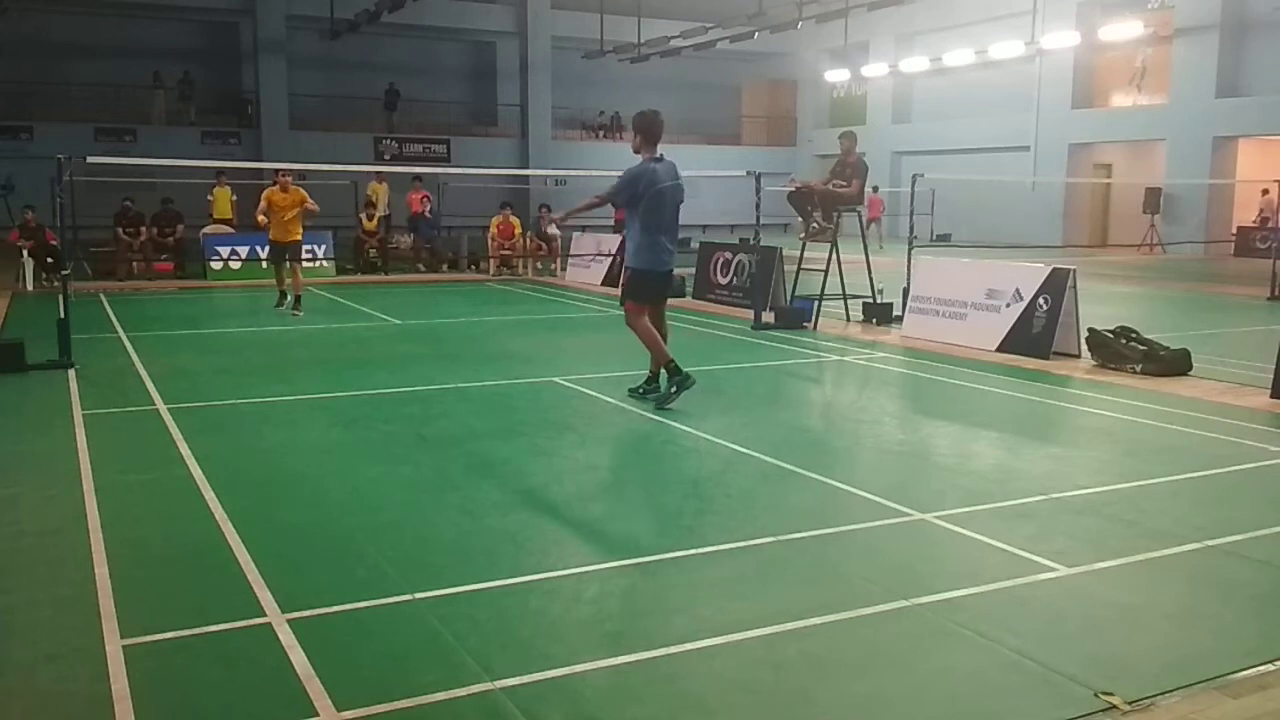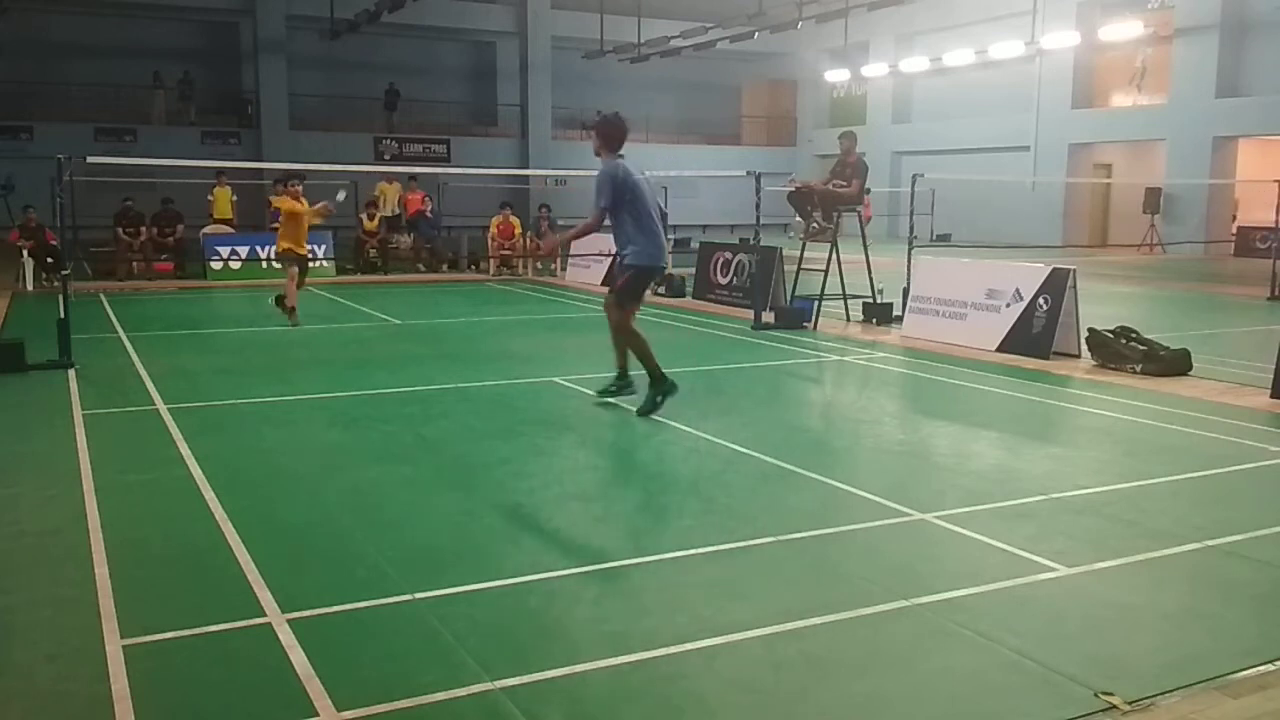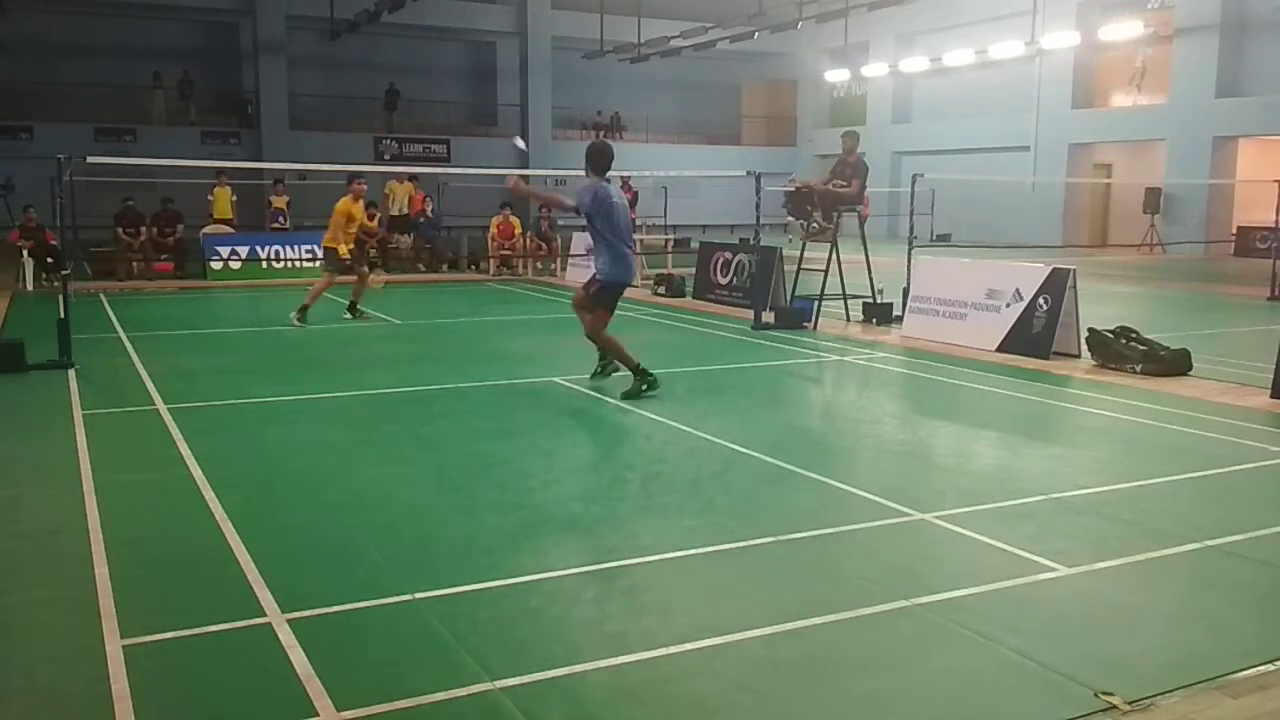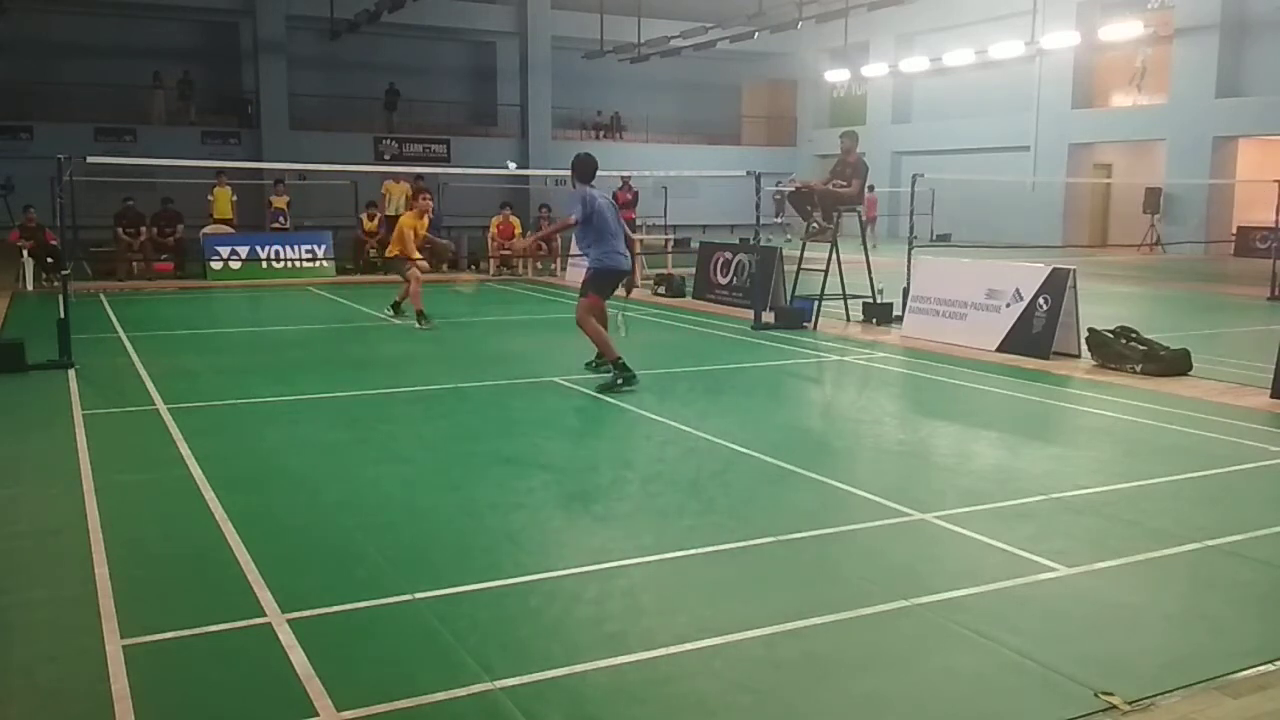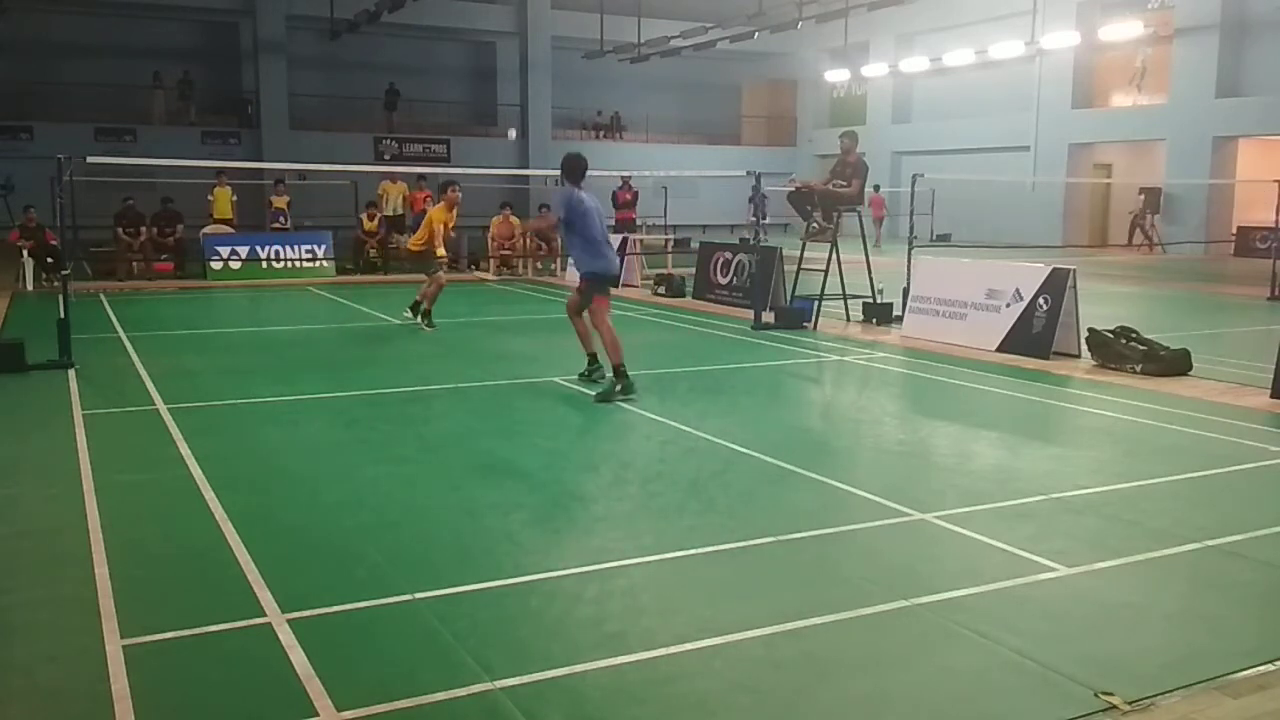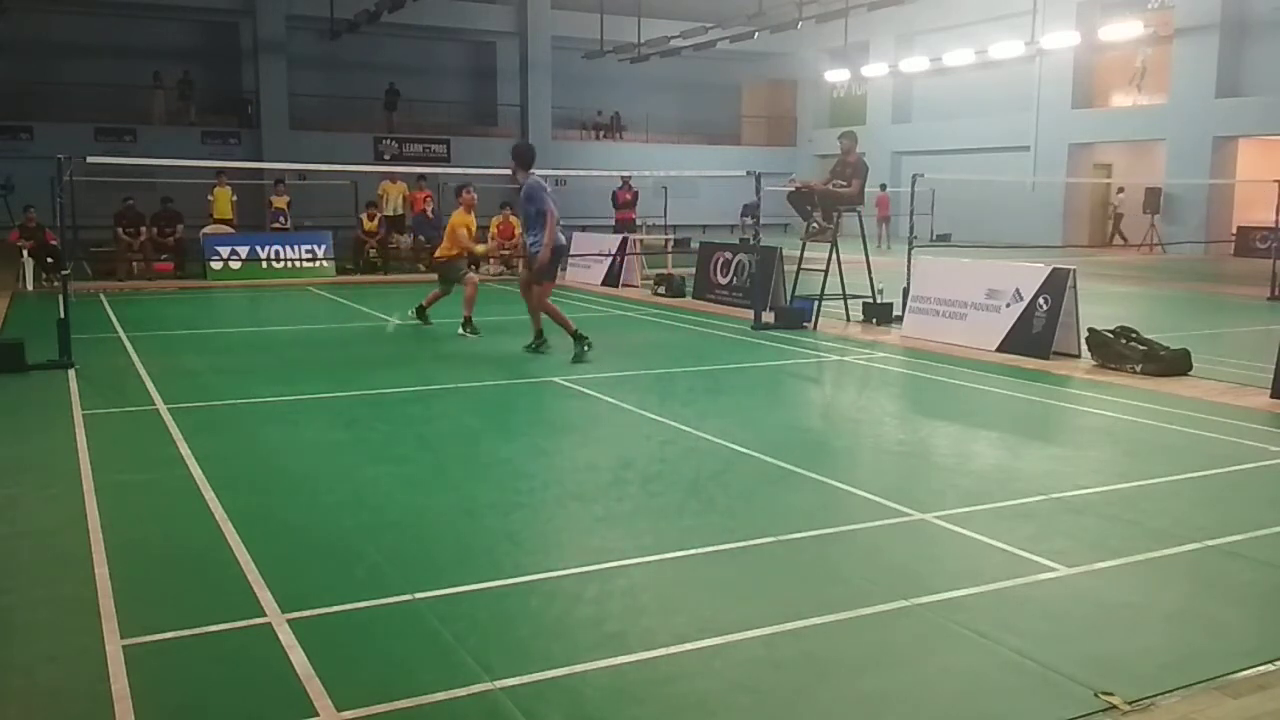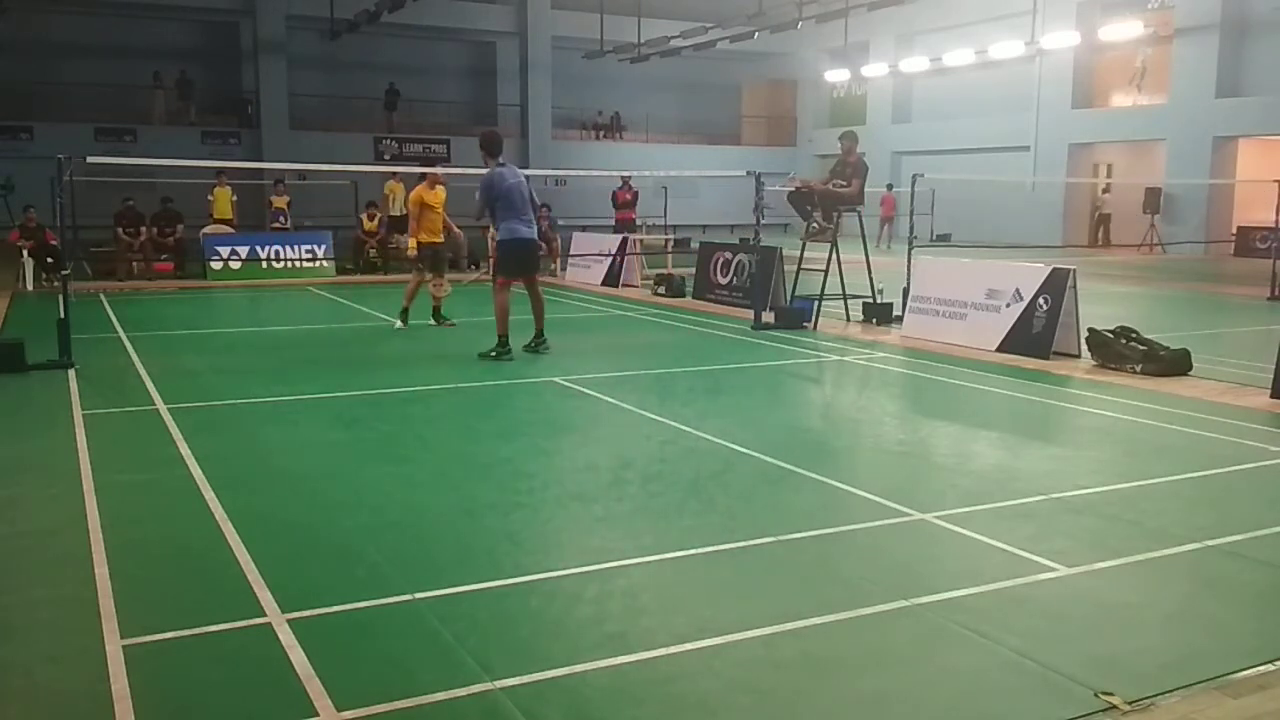
dt=0.7s
person 1, frame 1
left shoulder: (638, 174)
right shoulder: (672, 169)
left elbow: (602, 200)
left wrist: (566, 214)
left hip: (642, 259)
right hip: (665, 257)
left knee: (635, 317)
right knee: (656, 316)
left ankle: (676, 373)
right ankle: (653, 380)
person 1, frame 2
left shoulder: (609, 172)
right shoulder: (627, 169)
left elbow: (595, 222)
right elbow: (657, 213)
left wrist: (561, 241)
left hip: (640, 256)
right hip: (647, 253)
left knee: (620, 319)
right knee: (612, 307)
left ankle: (660, 382)
right ankle: (623, 378)
person 1, frame 3
left shoulder: (594, 190)
right shoulder: (614, 191)
left elbow: (568, 205)
left wrist: (526, 191)
left hip: (612, 270)
right hip: (621, 266)
left knee: (593, 329)
right knee: (580, 300)
left ankle: (643, 376)
right ankle: (606, 359)
person 1, frame 4
left shoulder: (581, 195)
right shoulder: (605, 199)
left elbow: (571, 221)
right elbow: (629, 238)
left wrist: (535, 237)
right wrist: (632, 274)
left hip: (604, 264)
right hip: (622, 263)
left knee: (583, 317)
right knee: (596, 304)
left ankle: (622, 370)
right ankle: (603, 357)
person 1, frame 5
left shoulder: (567, 195)
right shoulder: (585, 199)
left elbow: (550, 223)
left hip: (597, 270)
right hip: (600, 268)
left knee: (600, 322)
right knee: (572, 308)
left ankle: (621, 379)
right ankle: (593, 364)
person 1, frame 6
left shoulder: (533, 185)
right shoulder: (528, 185)
left elbow: (552, 214)
left wrist: (547, 248)
left hip: (549, 247)
right hip: (538, 247)
left knee: (540, 299)
right knee: (525, 285)
left ankle: (580, 338)
right ankle: (539, 337)
person 1, frame 7
left shoulder: (489, 179)
right shoulder: (518, 173)
left elbow: (479, 214)
right elbow: (536, 204)
left wrist: (480, 202)
left hip: (508, 238)
right hip: (530, 237)
left knee: (501, 289)
right knee: (533, 287)
left ankle: (503, 345)
right ankle: (540, 337)
